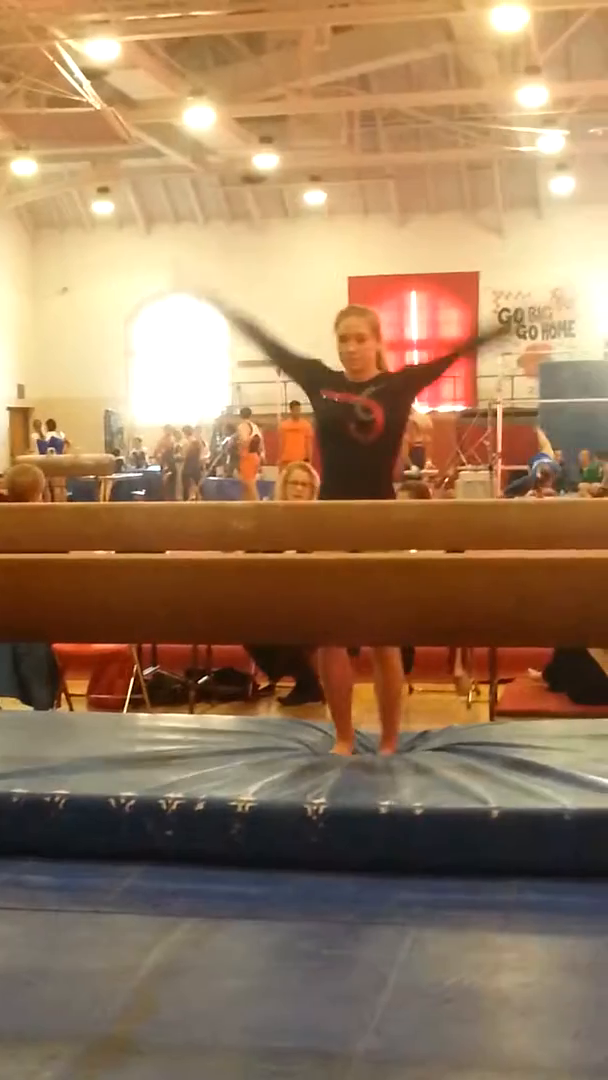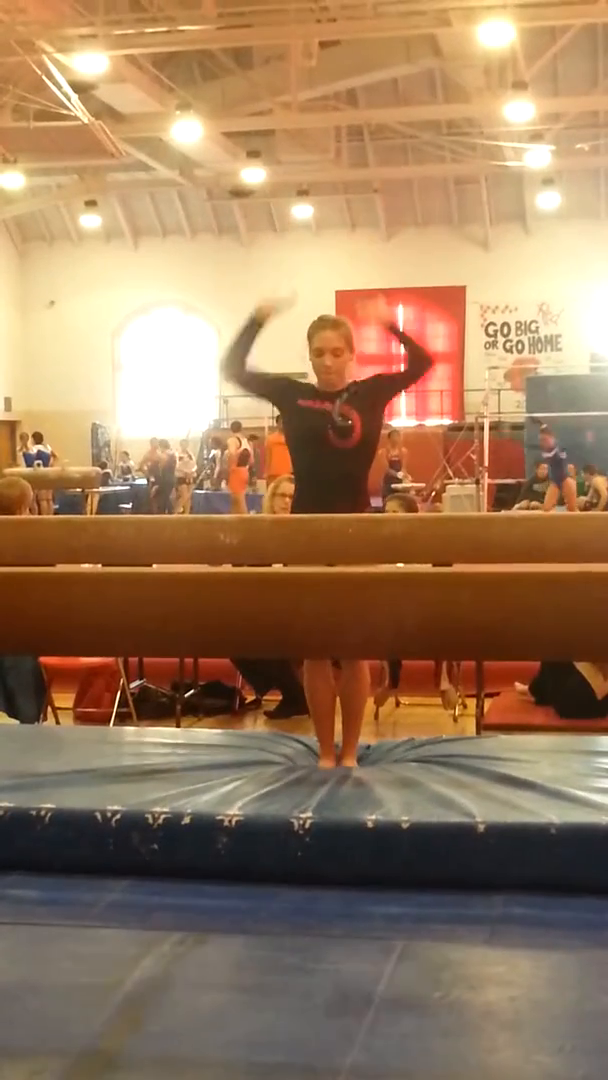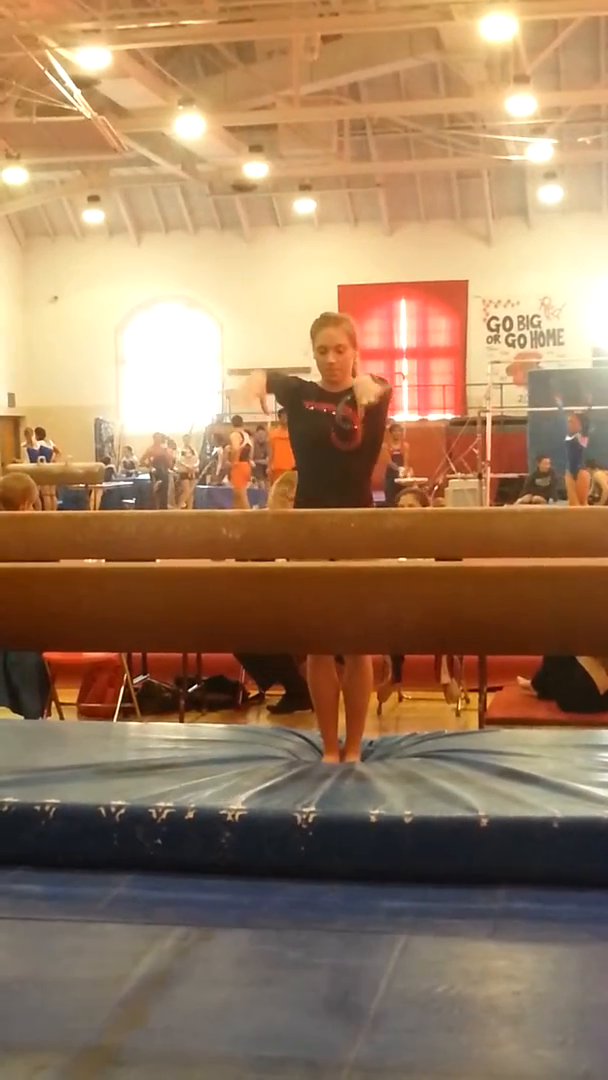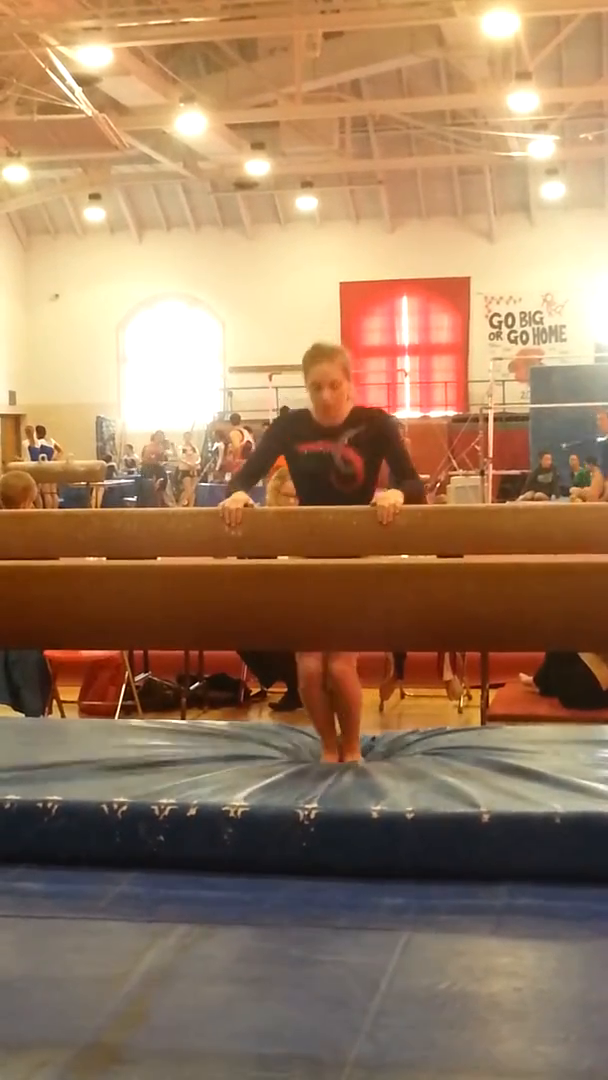
dt=0.5s
person 1, frame 1
left shoulder: (397, 385)
right shoulder: (321, 380)
left elbow: (452, 355)
right elbow: (274, 350)
left wrist: (512, 326)
right wrist: (220, 306)
left knee: (382, 641)
left ankle: (388, 744)
right ankle: (341, 738)
person 1, frame 2
left shoulder: (370, 393)
right shoulder: (292, 394)
left elbow: (422, 364)
right elbow: (233, 369)
left wrist: (390, 323)
right wrist: (259, 318)
left ankle: (350, 752)
right ankle: (325, 751)
person 1, frame 3
left shoulder: (372, 390)
right shoulder: (299, 392)
left elbow: (380, 393)
right elbow: (279, 386)
left wrist: (368, 390)
right wrist: (260, 379)
right knee: (317, 646)
left ankle: (354, 749)
right ankle: (330, 748)
person 1, frame 4
left shoulder: (374, 424)
right shoulder: (290, 426)
left elbow: (414, 483)
right elbow: (248, 472)
left wrist: (397, 494)
right wrist: (237, 495)
left knee: (340, 668)
right knee: (310, 671)
left ankle: (351, 748)
right ankle: (329, 747)
